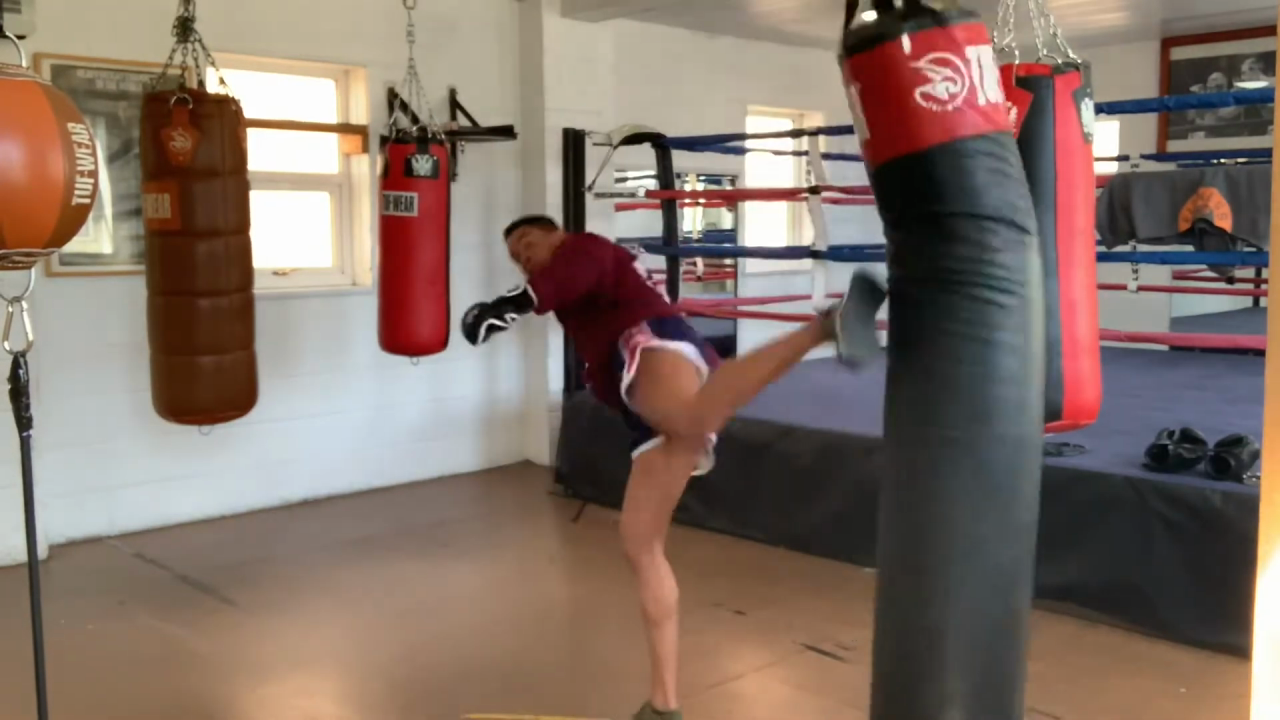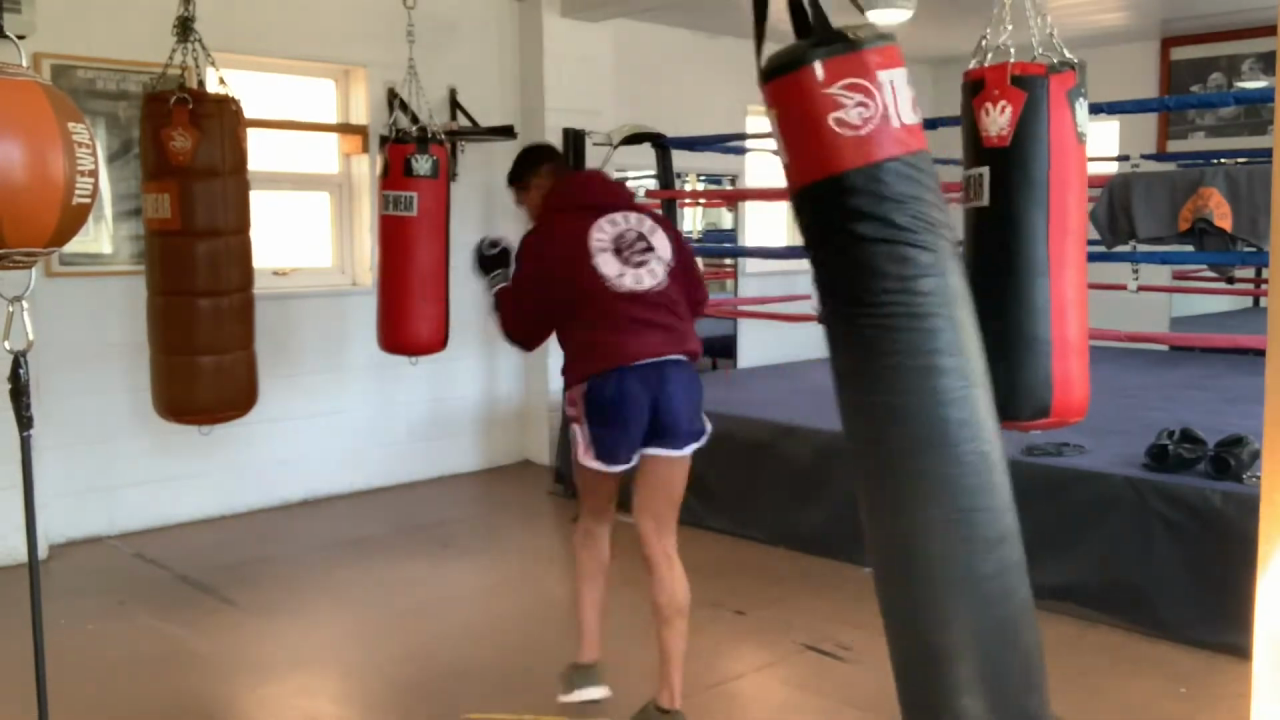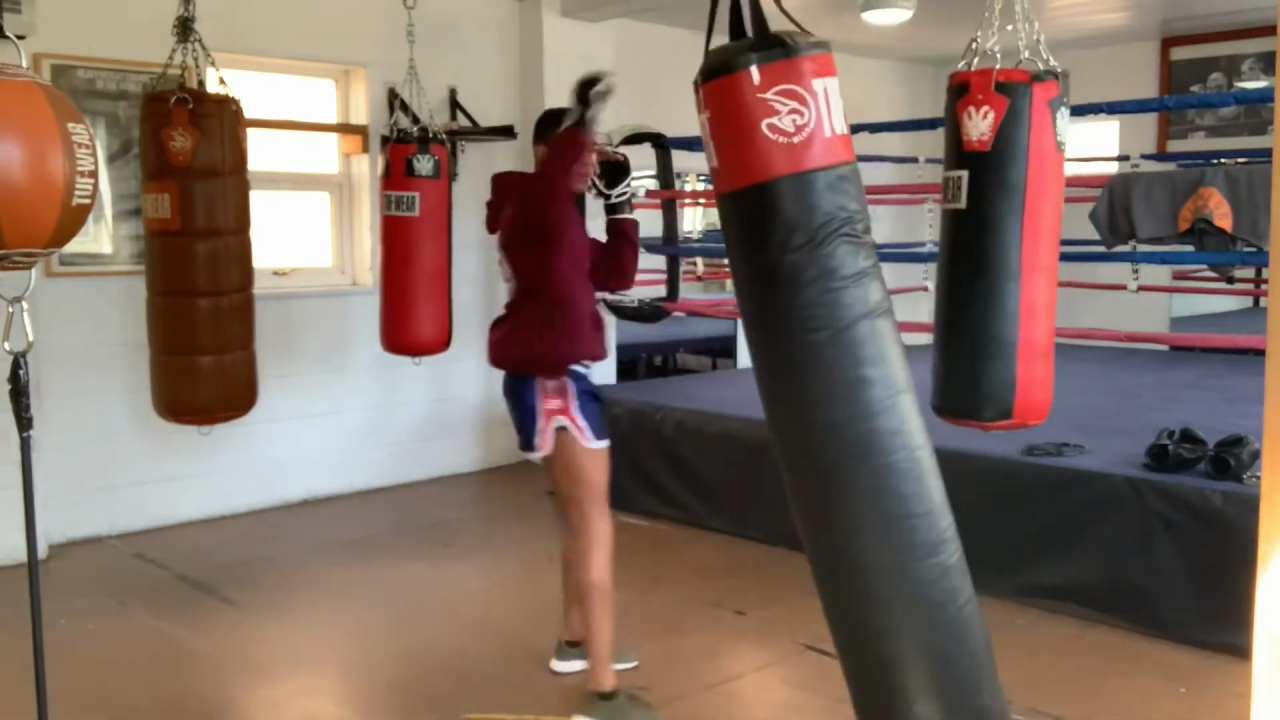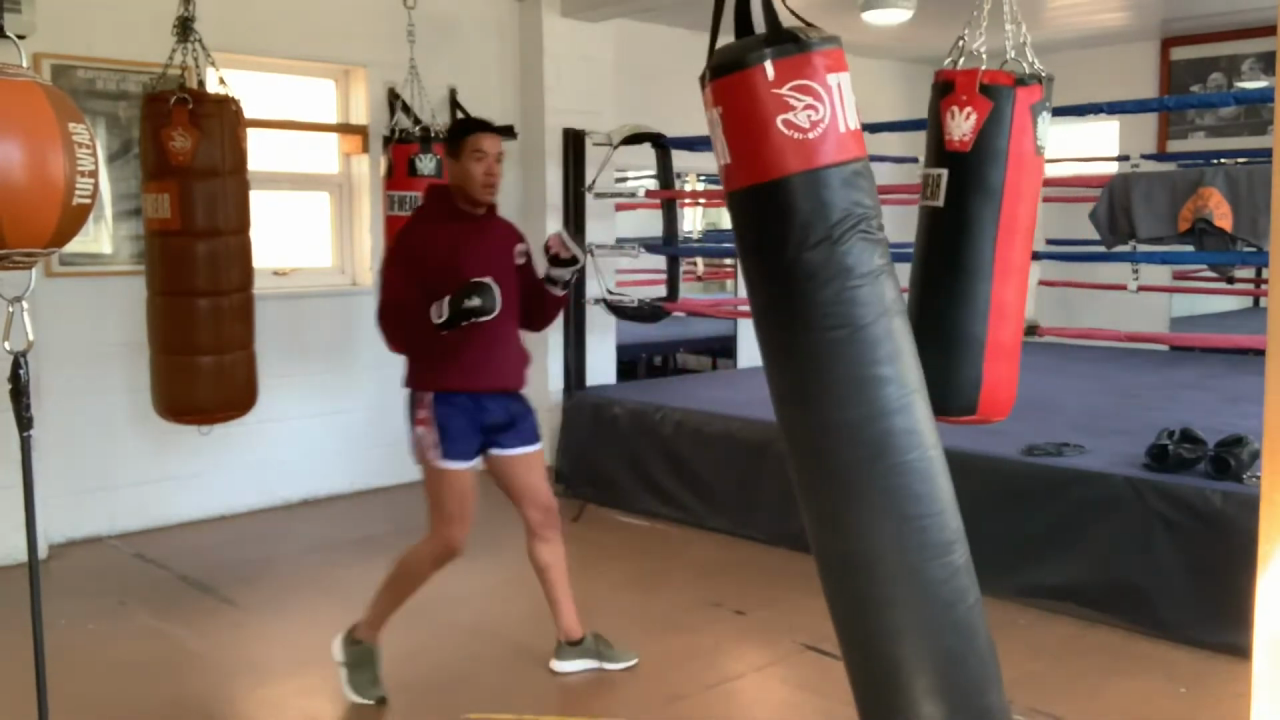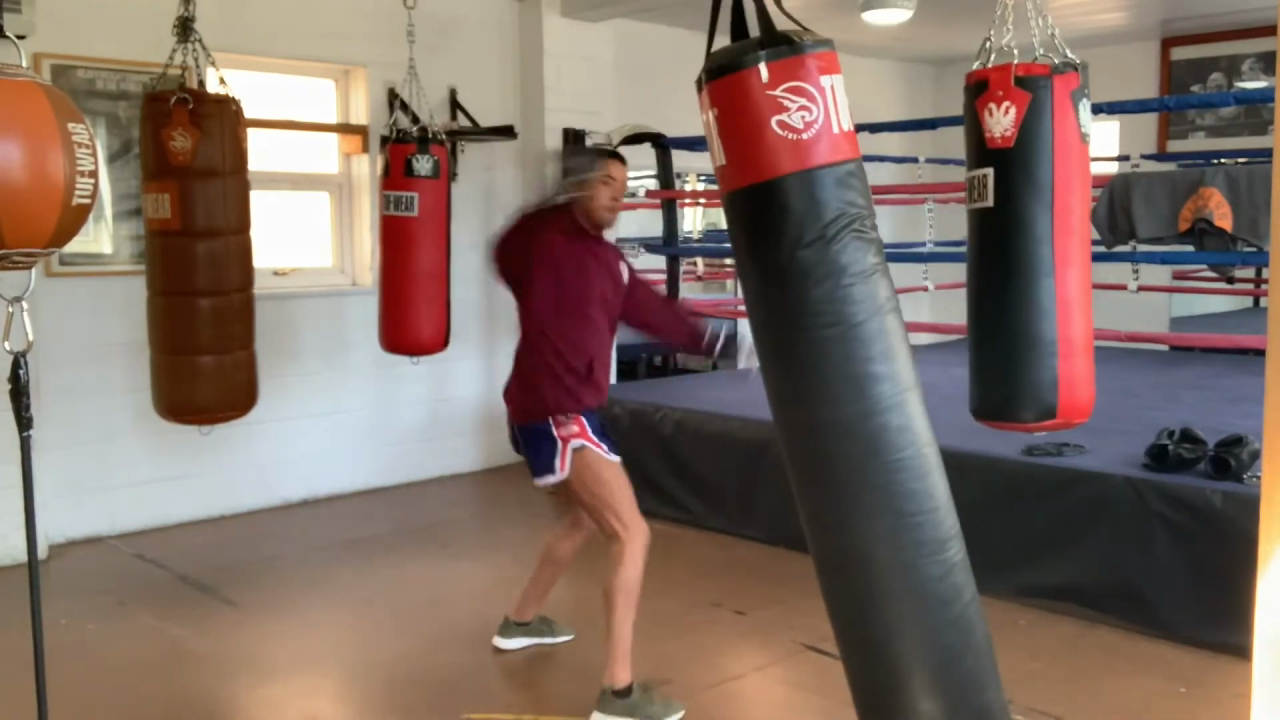
dt=0.3s
person 1, frame 1
left shoulder: (584, 252)
left elbow: (576, 272)
left wrist: (513, 302)
left knee: (692, 420)
right knee: (640, 544)
left ankle: (826, 326)
person 1, frame 2
left shoulder: (543, 241)
right shoulder: (645, 216)
left elbow: (523, 333)
right elbow: (694, 297)
left wrist: (500, 277)
left hip: (604, 386)
right hip: (676, 377)
left knee: (594, 521)
right knee: (659, 543)
left ankle: (586, 665)
person 1, frame 3
left shoulder: (558, 214)
right shoulder: (531, 200)
left elbow: (616, 275)
right elbow: (558, 167)
left wrist: (618, 196)
right wrist: (584, 116)
left hip: (550, 377)
right hip: (552, 379)
left knee: (585, 513)
right knee: (593, 524)
left ankle: (577, 640)
person 1, frame 4
left shoulder: (506, 236)
right shoulder: (422, 236)
left elbow: (534, 317)
right elbow: (397, 324)
left wrist: (559, 277)
right wrist: (450, 309)
left hip: (499, 396)
right hip: (447, 399)
left knee: (543, 514)
right knee: (449, 539)
left ankle: (573, 638)
right ankle: (363, 637)
person 1, frame 5
left shoulder: (609, 260)
right shoulder: (547, 243)
left elbow: (653, 314)
right elbow: (517, 258)
left wrist: (709, 341)
right wrist: (554, 198)
left hip: (572, 411)
right hip: (553, 415)
left knee: (584, 519)
right knee: (632, 536)
left ankle: (519, 621)
